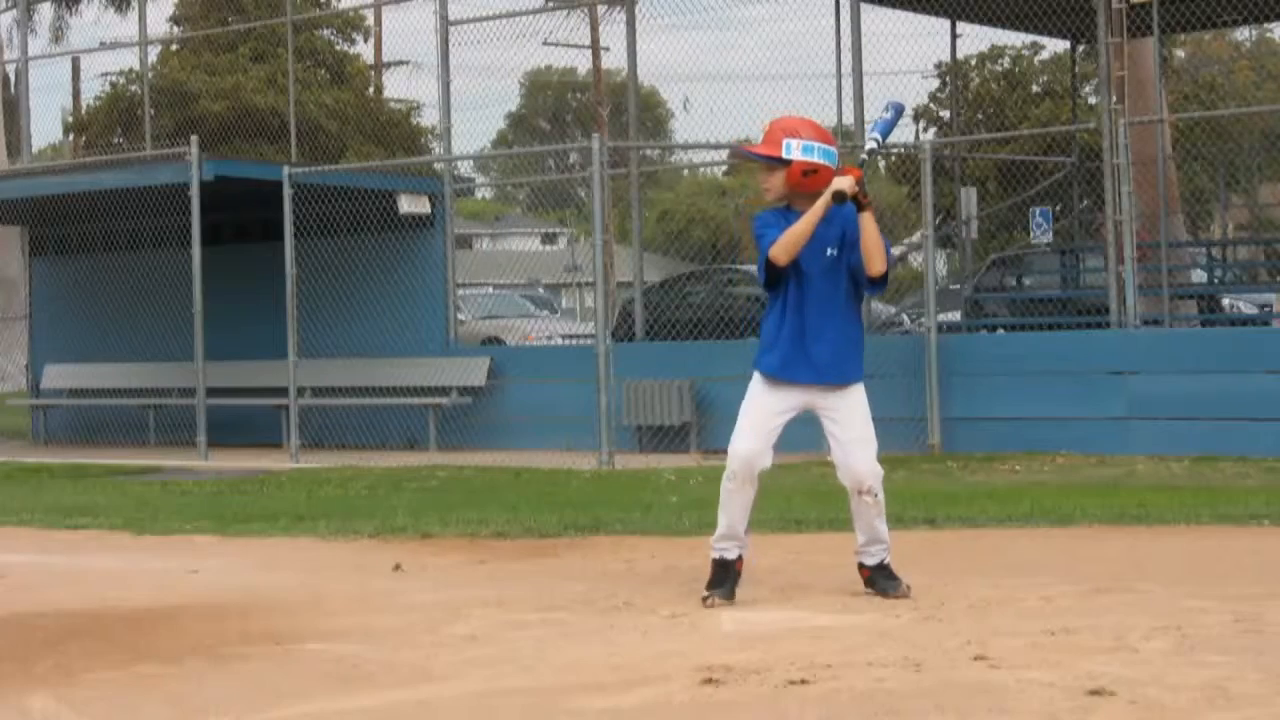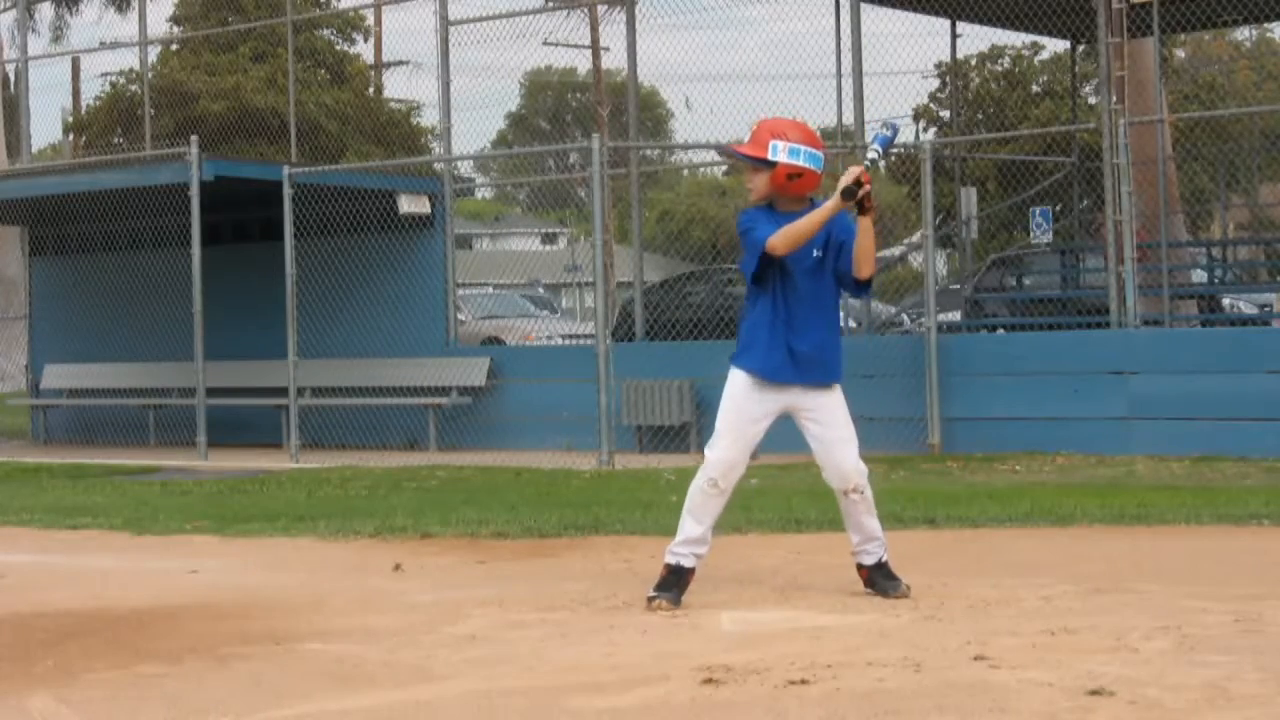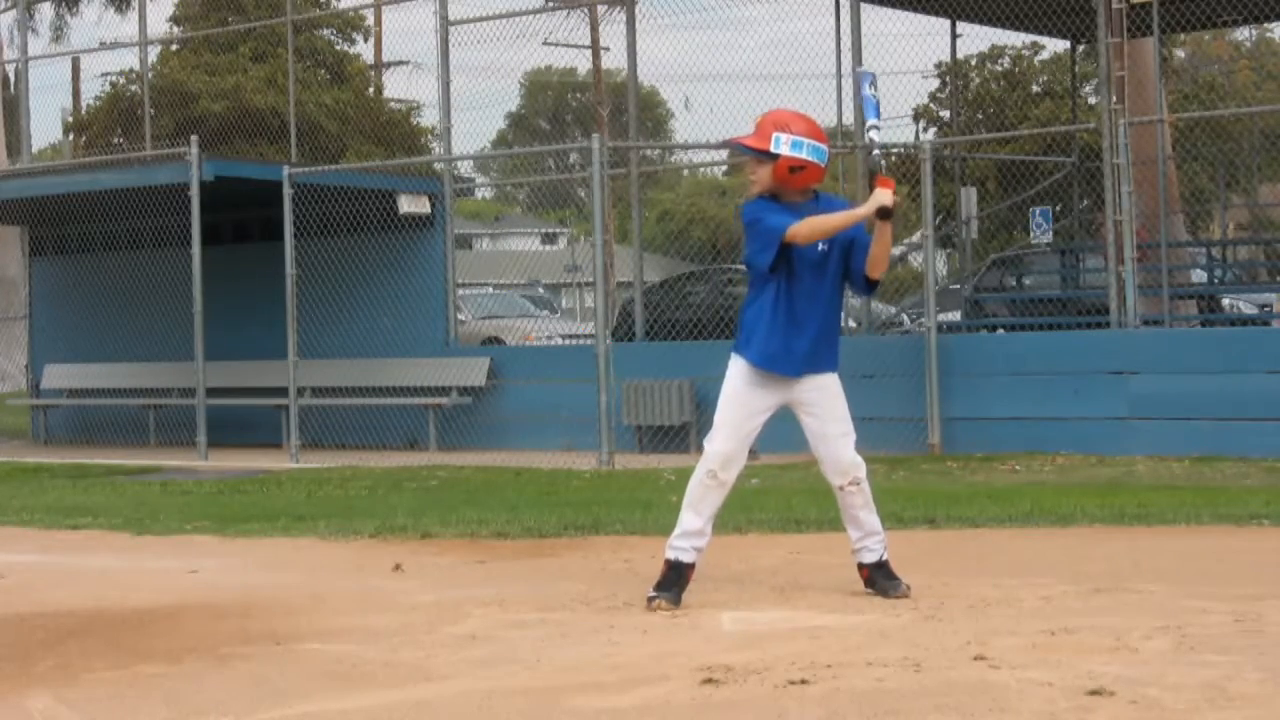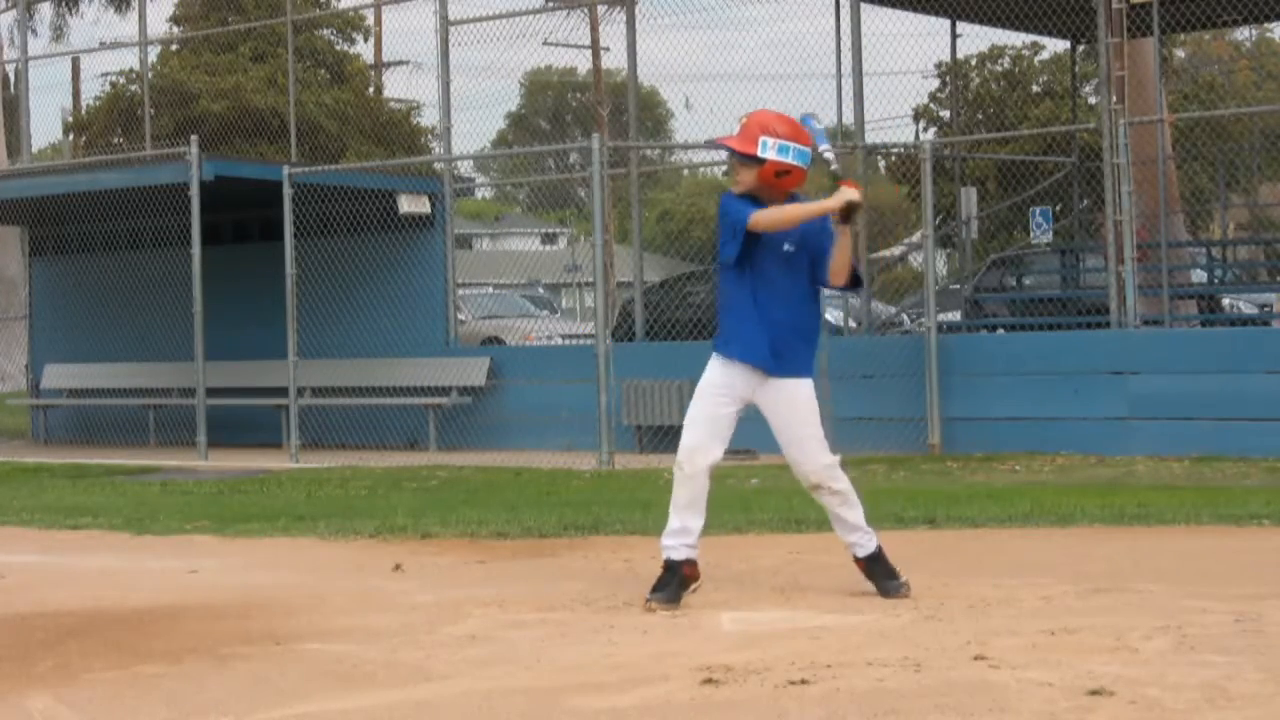
dt=0.7s
person 1, frame 1
left shoulder: (848, 221)
right shoulder: (768, 221)
left elbow: (875, 270)
right elbow: (779, 255)
left wrist: (862, 205)
right wrist: (825, 200)
left hip: (838, 372)
right hip: (778, 369)
left knee: (862, 471)
right knee: (742, 458)
left ankle: (875, 562)
right ankle: (727, 559)
person 1, frame 2
left shoulder: (834, 224)
right shoulder: (752, 220)
left elbow: (862, 272)
right elbow: (780, 244)
left wrist: (863, 211)
right wrist: (837, 201)
left hip: (817, 373)
right hip: (756, 371)
left knee: (848, 471)
right knee: (720, 466)
left ankle: (873, 562)
right ankle: (679, 565)
person 1, frame 3
left shoulder: (837, 213)
right shoulder: (757, 212)
left elbow: (872, 273)
right elbow: (799, 233)
left wrist: (884, 219)
right wrist: (866, 209)
left hip: (816, 368)
right hip: (757, 363)
left knee: (846, 466)
right knee: (720, 460)
left ankle: (873, 561)
right ankle: (679, 562)
person 1, frame 4
left shoulder: (813, 220)
right shoulder: (740, 206)
left elbow: (836, 279)
right elbow: (763, 220)
left wrist: (844, 220)
right wrist: (829, 204)
left hip: (786, 366)
right hip: (730, 359)
left knee: (814, 464)
right knee: (693, 456)
left ankle: (871, 555)
right ankle: (680, 562)
